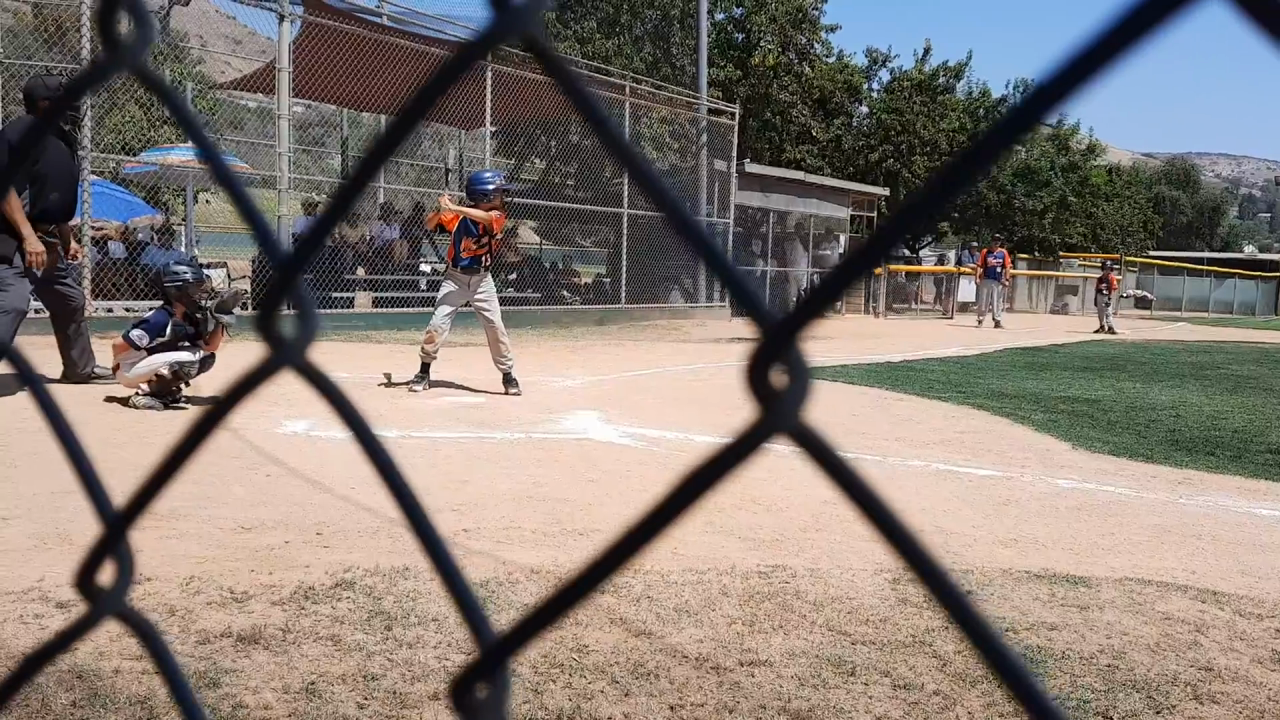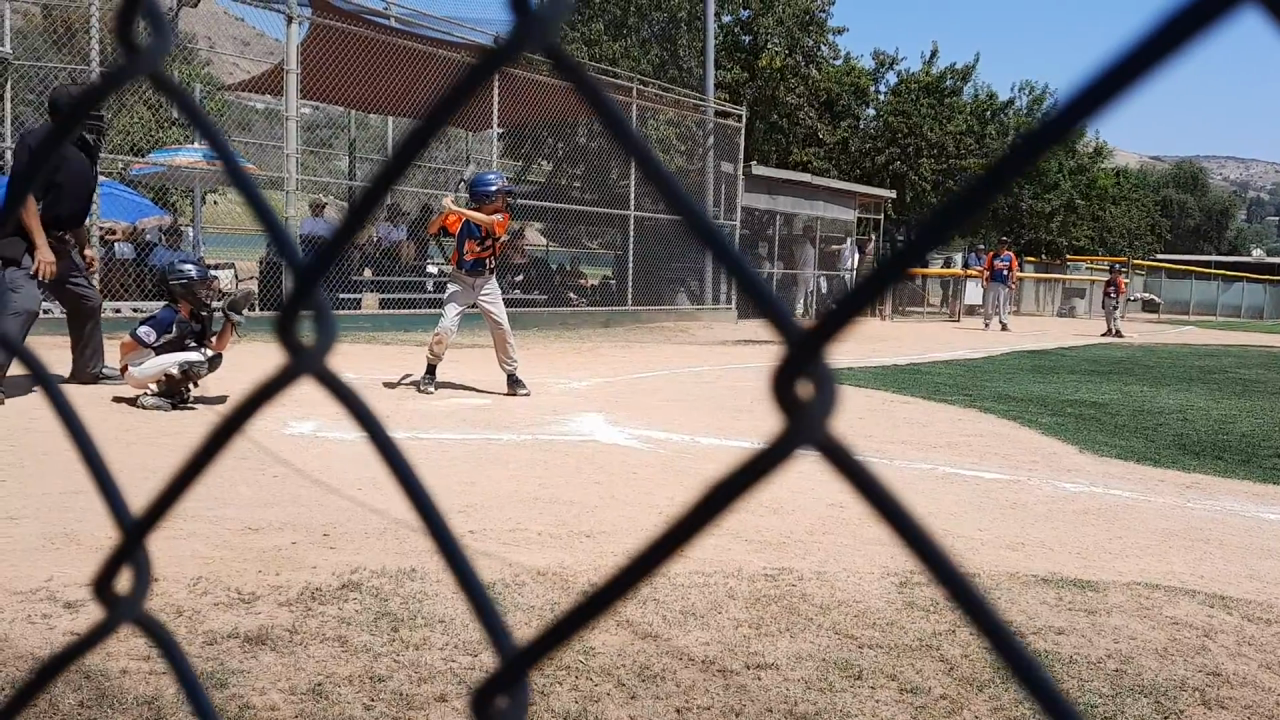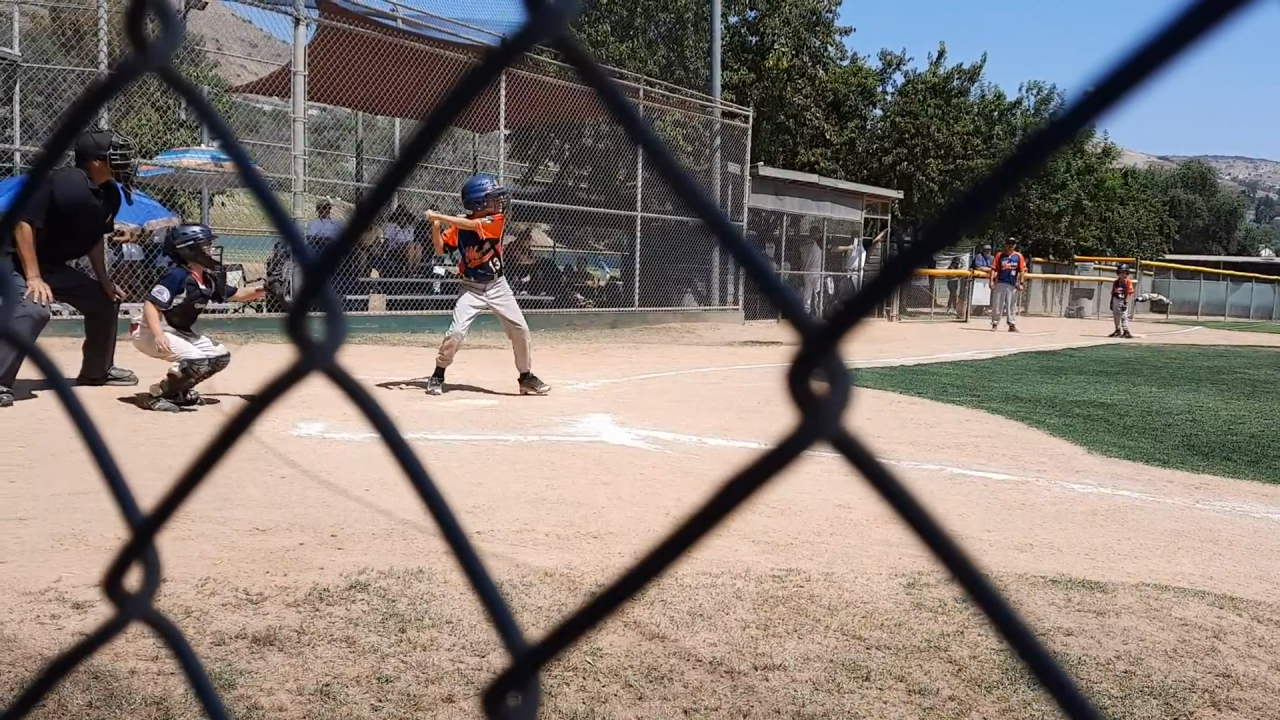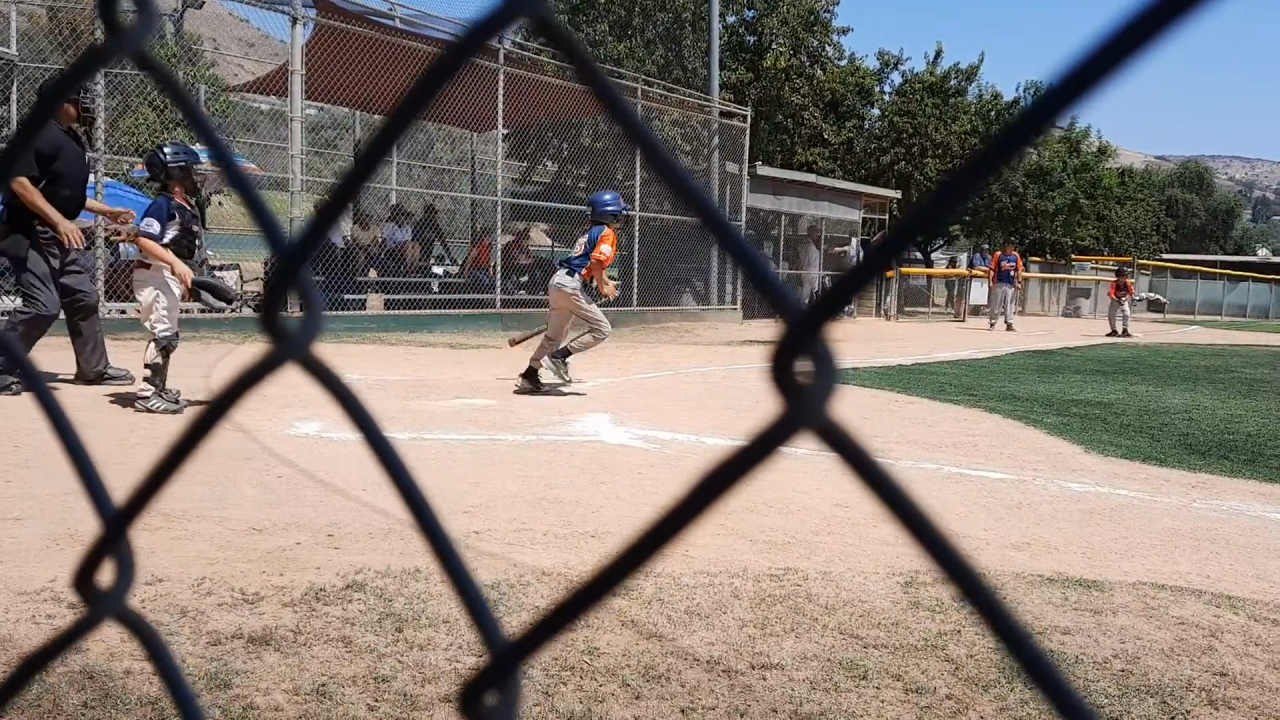
dt=1s
person 1, frame 1
left shoulder: (60, 138)
left wrist: (67, 239)
right wrist: (29, 237)
left hip: (49, 241)
left knee: (72, 302)
left ankle: (81, 367)
person 1, frame 2
left shoulder: (86, 147)
right shoulder: (41, 140)
left wrist: (84, 247)
right wrist: (41, 247)
left hip: (58, 244)
left knee: (88, 299)
left ankle: (87, 369)
person 1, frame 3
left shoulder: (111, 194)
right shoulder: (62, 183)
left elbow: (95, 237)
right elbow: (24, 224)
left wrist: (104, 280)
right wrist: (33, 277)
left hip: (56, 265)
left knee: (105, 301)
right knee: (34, 309)
left ankle: (97, 371)
person 1, frame 4
left shoulder: (71, 137)
right shoulder: (37, 132)
left wrist: (100, 208)
right wrist: (59, 220)
left hip: (58, 236)
right hip: (30, 235)
left knee: (83, 298)
right knee: (42, 304)
left ankle: (94, 368)
person 2, frame 1
left shoulder: (498, 215)
right shoulder: (457, 215)
left elbow: (485, 218)
right elbow: (429, 226)
left wrist: (453, 207)
right wrist: (441, 210)
left hip: (482, 280)
right hip: (455, 278)
left knee: (496, 327)
right knee: (438, 325)
left ankle: (508, 376)
right ankle: (423, 372)
person 2, frame 2
left shoulder: (502, 218)
right shoulder: (461, 217)
left elbow: (487, 221)
right elbow: (431, 229)
left wrist: (455, 209)
right wrist: (445, 211)
left hip: (487, 282)
right hip: (460, 280)
left knee: (502, 328)
right knee: (445, 327)
left ankle: (512, 377)
right ankle: (430, 373)
person 2, frame 3
left shoulder: (497, 219)
right shoulder: (460, 225)
left elbow: (476, 224)
right elbow: (439, 250)
left wrist: (440, 218)
right wrist: (435, 228)
left hip: (498, 287)
right hip: (472, 287)
left knee: (519, 328)
right knee: (456, 332)
left ankle: (527, 378)
right ankle: (438, 376)
person 2, frame 4
left shoulder: (593, 231)
right shoulder: (607, 234)
right elbow: (599, 261)
left wrist: (604, 285)
right wrist: (605, 286)
left hip: (558, 282)
right hip: (570, 285)
left knee: (555, 334)
right knee: (601, 329)
left ankle: (530, 376)
right ankle: (558, 356)
person 3, frame 1
left shoulder: (189, 318)
right shoulder: (160, 319)
left elbow: (210, 347)
right elbow: (118, 345)
right wrist: (124, 360)
left hip: (151, 364)
right hip: (129, 370)
left knee: (205, 357)
right knee: (186, 362)
left ankle: (163, 390)
right ankle: (144, 393)
person 3, frame 2
left shoulder: (196, 317)
right shoulder: (166, 317)
left elbow: (217, 346)
right elbow: (127, 343)
left wrist: (230, 318)
right wrist: (126, 365)
left hip: (160, 365)
right hip: (137, 371)
left knee: (212, 357)
right knee: (195, 362)
left ankle: (171, 390)
right ankle: (152, 394)
person 3, frame 3
left shoulder: (209, 278)
right shoulder: (177, 276)
left elbow: (237, 295)
right elbow: (150, 304)
left wrist: (264, 290)
right wrist: (159, 335)
left hip: (178, 332)
right hip: (150, 332)
left knee: (220, 356)
right knee: (195, 360)
left ankle: (177, 390)
right ankle: (158, 395)
person 3, frame 4
left shoulder: (186, 206)
right shoulder: (162, 204)
right elbow: (145, 241)
left wrist: (187, 275)
right wrist: (176, 264)
left hip: (171, 278)
right hip: (156, 276)
left knee: (168, 336)
right knee: (163, 335)
left ankle: (160, 389)
right ankle: (147, 395)
